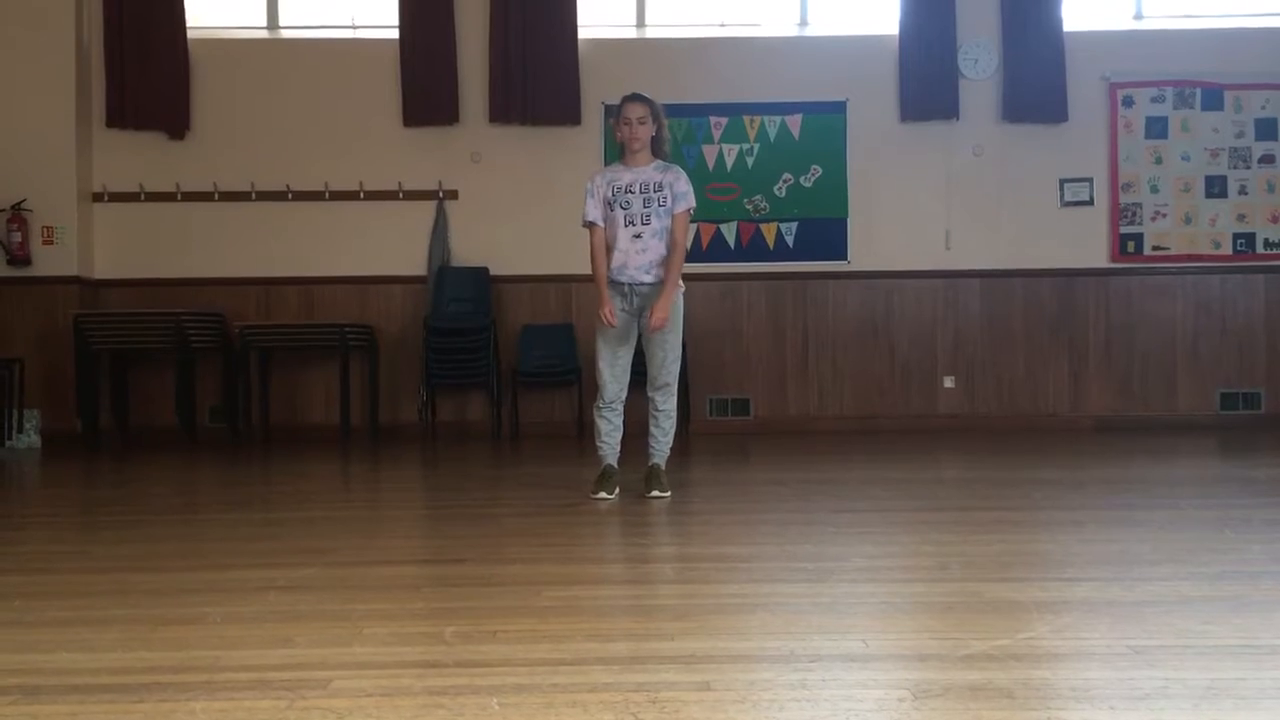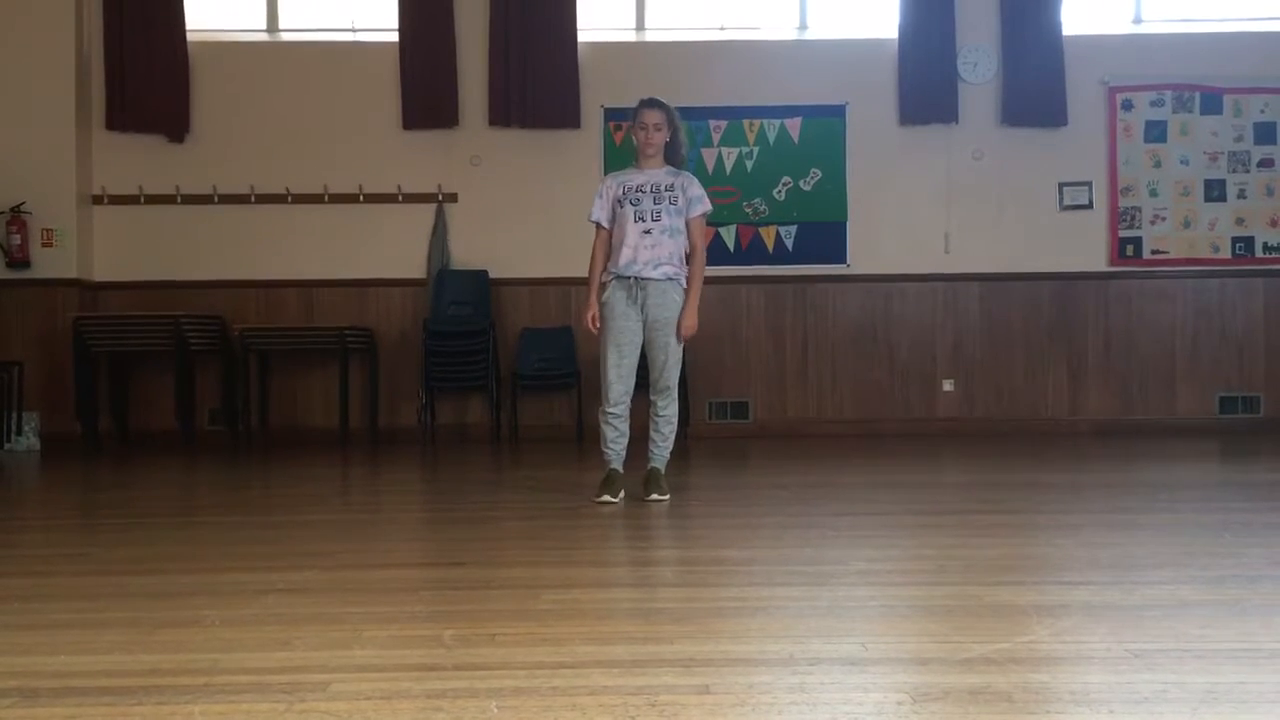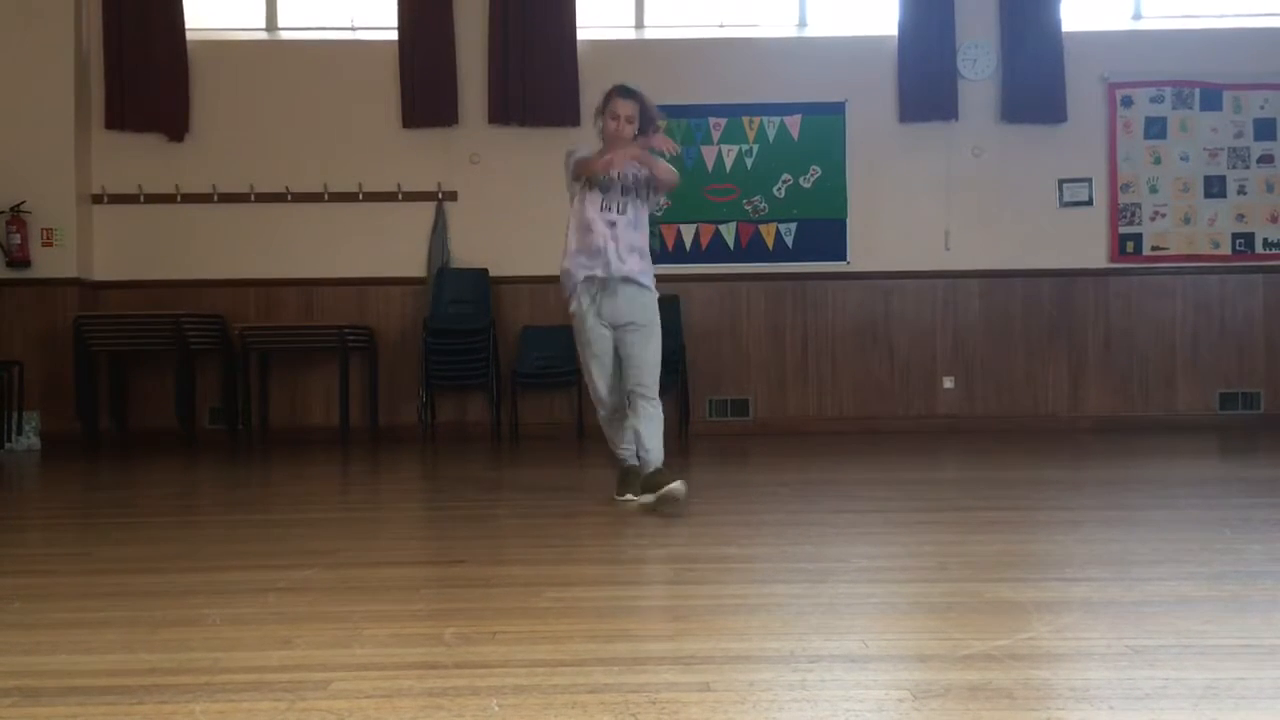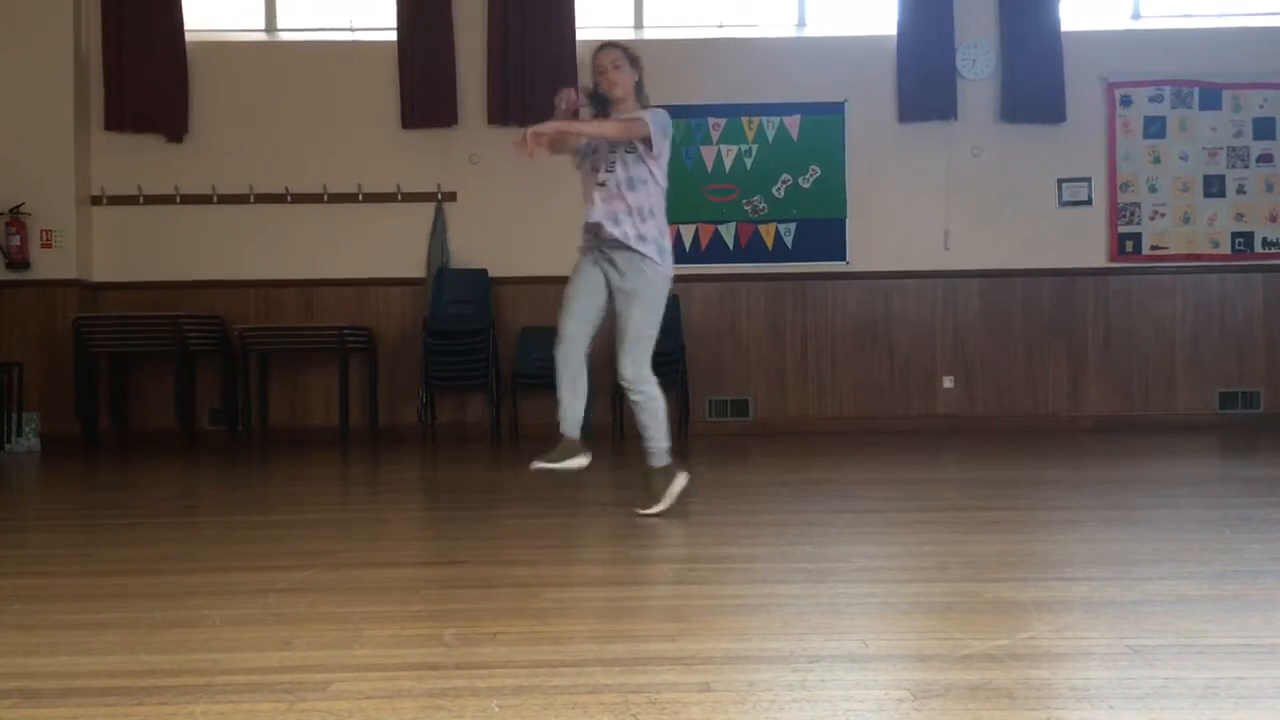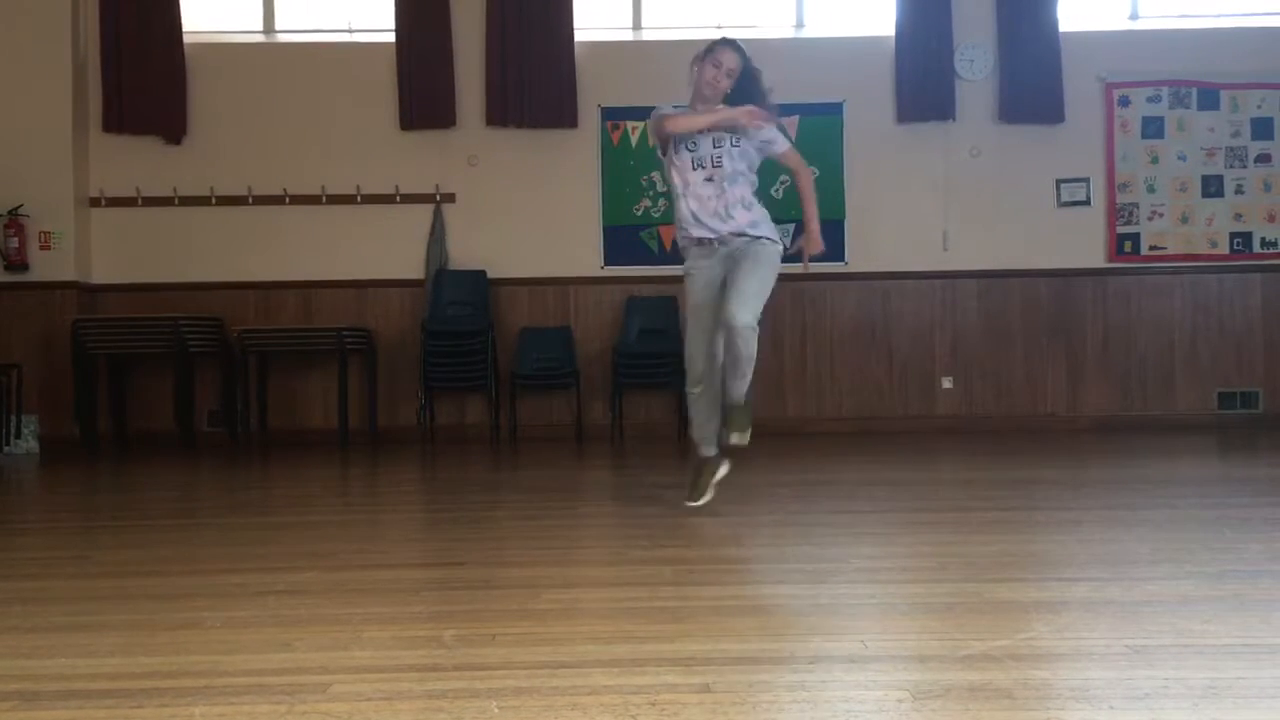
dt=1s
person 1, frame 1
left shoulder: (673, 177)
right shoulder: (602, 181)
left elbow: (679, 243)
right elbow: (598, 245)
left wrist: (665, 297)
right wrist: (604, 297)
left hip: (660, 290)
right hip: (618, 291)
left knee: (663, 383)
right knee: (610, 385)
left ankle: (657, 464)
right ankle: (608, 465)
person 1, frame 2
left shoulder: (685, 183)
right shoulder: (613, 184)
left elbow: (697, 249)
right elbow: (601, 245)
left wrist: (693, 304)
right wrist: (592, 298)
left hip: (667, 289)
right hip: (621, 290)
left knee: (665, 386)
right knee: (615, 386)
left ankle: (656, 468)
right ankle: (614, 468)
person 1, frame 3
left shoulder: (647, 171)
right shoulder: (583, 160)
left elbow: (672, 179)
right elbow: (590, 167)
left wrist: (644, 156)
right wrist: (625, 151)
left hip: (635, 287)
right hip: (588, 288)
left knee: (645, 386)
right knee: (606, 392)
left ankle: (655, 472)
right ankle: (628, 464)
person 1, frame 4
left shoulder: (654, 120)
right shoulder: (591, 131)
left elbow: (624, 130)
right elbow: (553, 146)
left wrist: (554, 126)
right wrist: (564, 115)
left hip: (644, 257)
right hip: (597, 251)
left knee: (633, 369)
right knee: (569, 339)
left ankle: (663, 466)
right ankle: (571, 441)
person 1, frame 5
left shoulder: (752, 123)
right shoulder: (672, 119)
left elbow: (801, 169)
right elbow: (671, 127)
left wrist: (812, 227)
right wrist: (731, 115)
left hip: (753, 241)
right hip: (702, 253)
left knee: (738, 318)
right knee: (700, 367)
left ankle: (735, 400)
right ankle: (708, 457)
